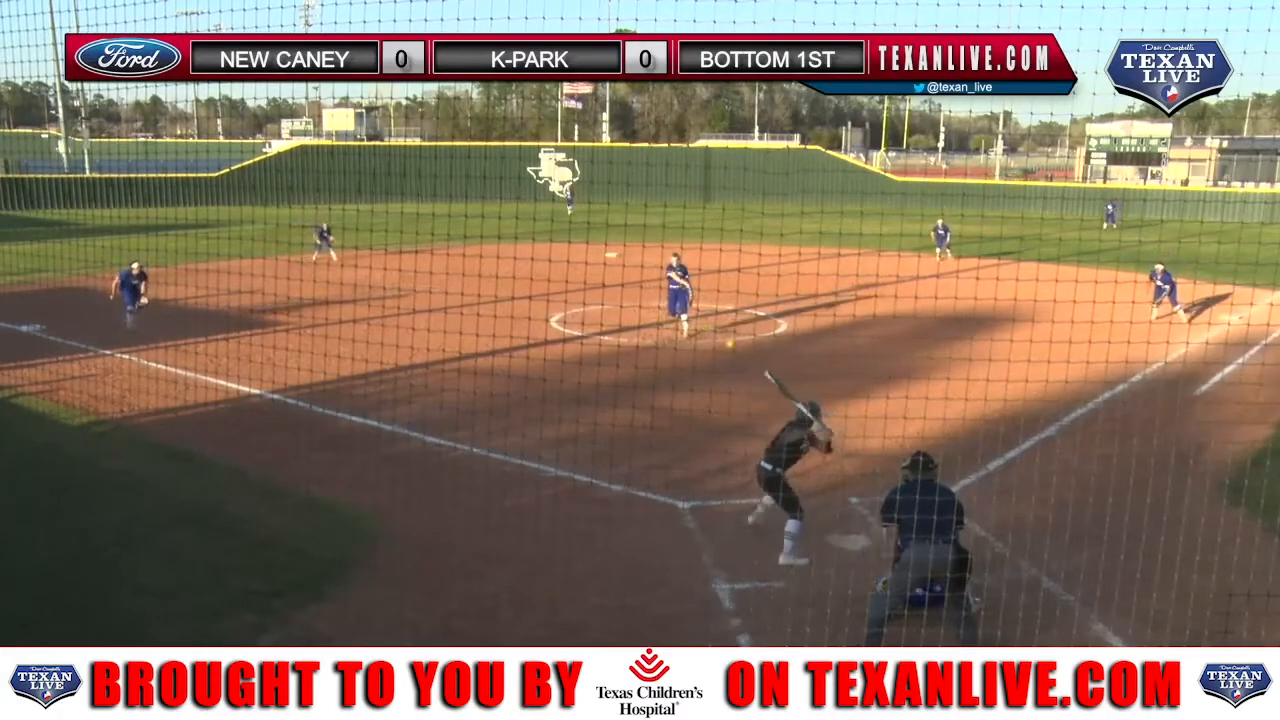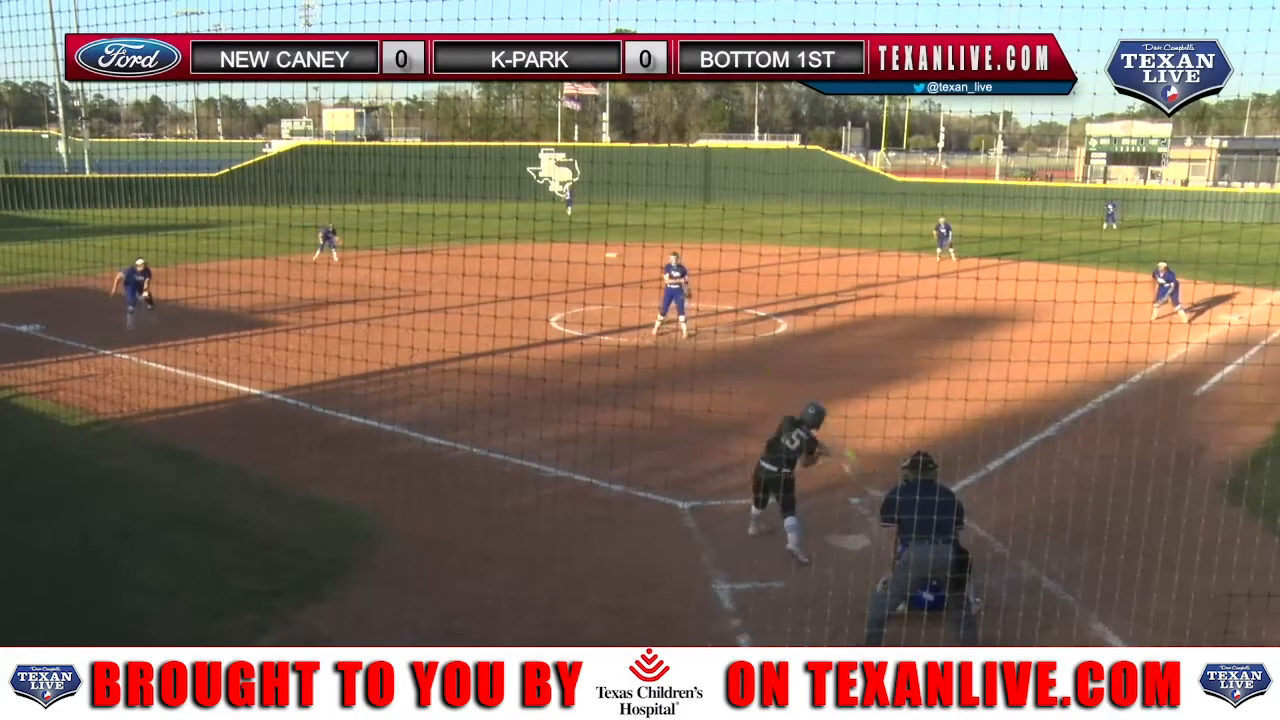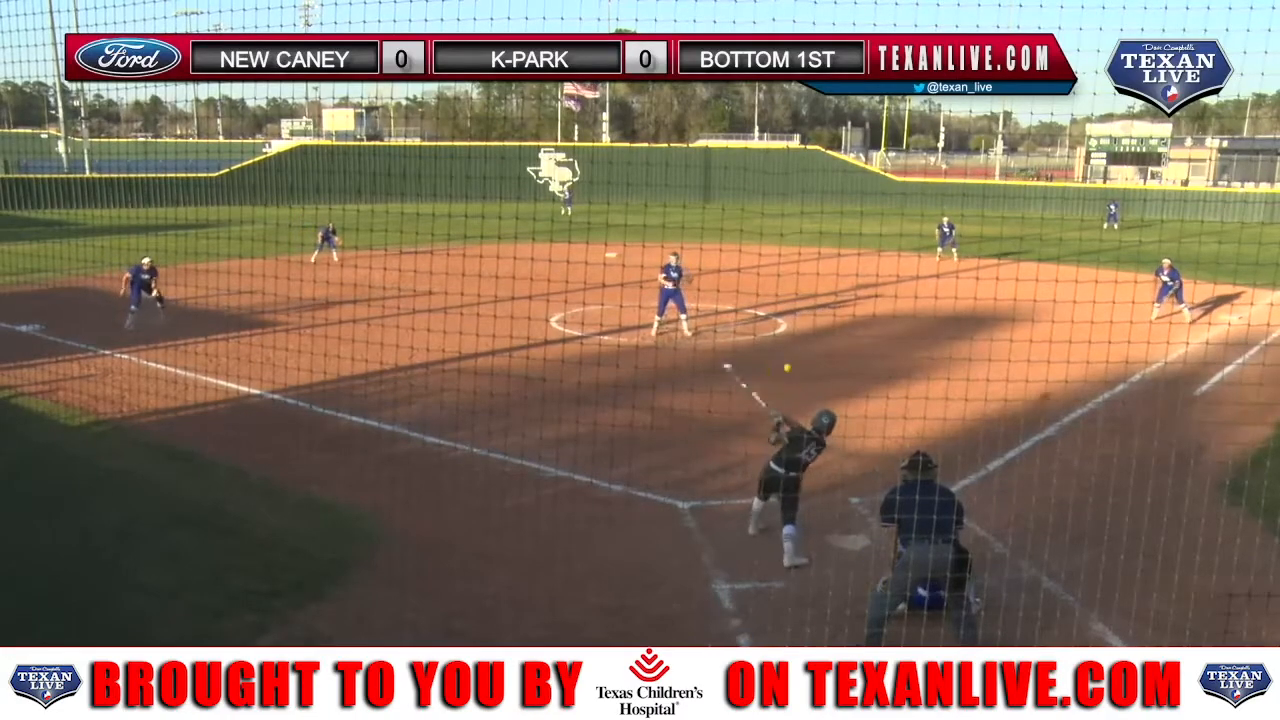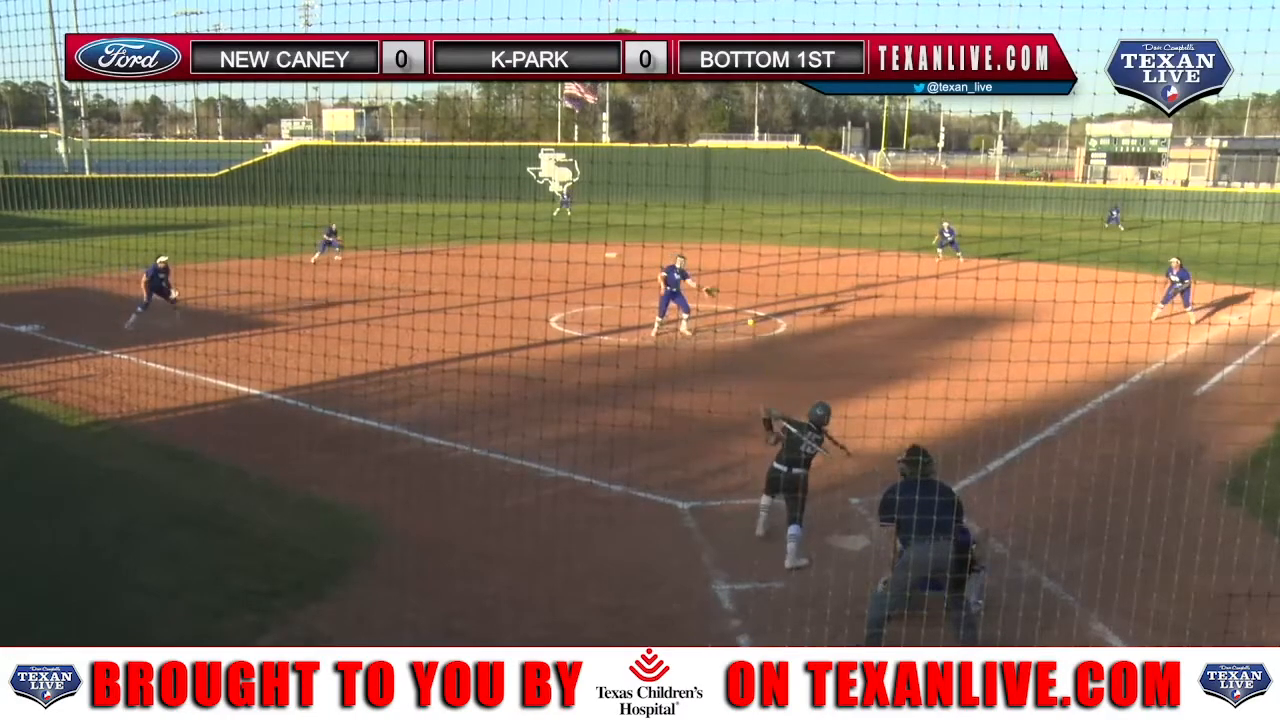
dt=0.2s
person 1, frame 1
left shoulder: (897, 495)
right shoulder: (949, 495)
left elbow: (891, 537)
right elbow: (955, 534)
left wrist: (889, 571)
left hip: (915, 555)
right hip: (949, 555)
left knee: (882, 600)
right knee: (959, 602)
person 1, frame 2
left shoulder: (896, 495)
right shoulder: (949, 495)
right elbow: (956, 534)
left wrist: (889, 571)
left hip: (915, 554)
right hip: (949, 555)
left knee: (882, 600)
right knee: (960, 602)
person 1, frame 3
left shoulder: (895, 495)
right shoulder: (949, 496)
left wrist: (889, 572)
left hip: (915, 555)
right hip: (949, 555)
left knee: (882, 599)
right knee: (960, 602)
person 1, frame 4
left shoulder: (894, 493)
right shoulder: (947, 492)
left wrist: (890, 572)
left hip: (916, 554)
right hip: (949, 553)
left knee: (883, 599)
right knee: (959, 602)
person 2, frame 1
left shoulder: (806, 434)
right shoulder: (795, 429)
left elbow: (825, 448)
right elbow: (789, 437)
left wrist: (827, 438)
right wrist: (813, 429)
left hip: (767, 471)
right hip: (771, 474)
left knee: (786, 492)
right knee: (795, 513)
left ankle: (756, 514)
right ankle: (787, 555)
person 2, frame 2
left shoulder: (789, 421)
right shoulder: (809, 441)
right elbow: (803, 464)
right wrist: (819, 453)
left hip: (762, 471)
right hip: (782, 476)
left knee: (759, 501)
right knee: (788, 512)
left ankle: (755, 526)
right ankle: (794, 543)
person 2, frame 3
left shoulder: (798, 433)
right shoulder: (821, 443)
left elbow: (774, 440)
left wrist: (778, 422)
right wrist: (783, 418)
left hip: (772, 473)
right hip: (791, 480)
left knee: (762, 495)
right knee: (789, 518)
left ankle: (754, 525)
right ankle: (790, 556)
person 2, frame 4
left shoulder: (796, 427)
right shoulder: (821, 435)
left elbow: (772, 441)
left wrist: (766, 420)
right wrist: (786, 420)
left hip: (777, 472)
right hip: (798, 479)
left knee: (769, 493)
right knee: (794, 519)
left ankle: (762, 527)
right ankle: (792, 557)
